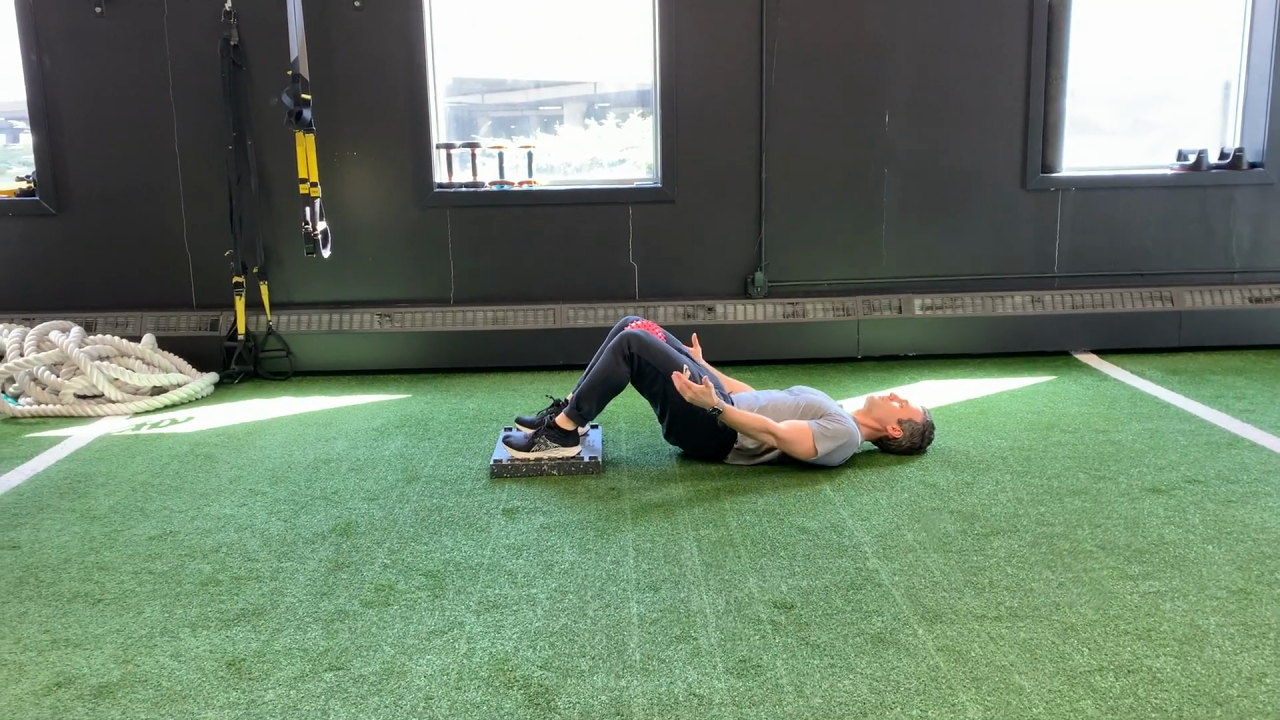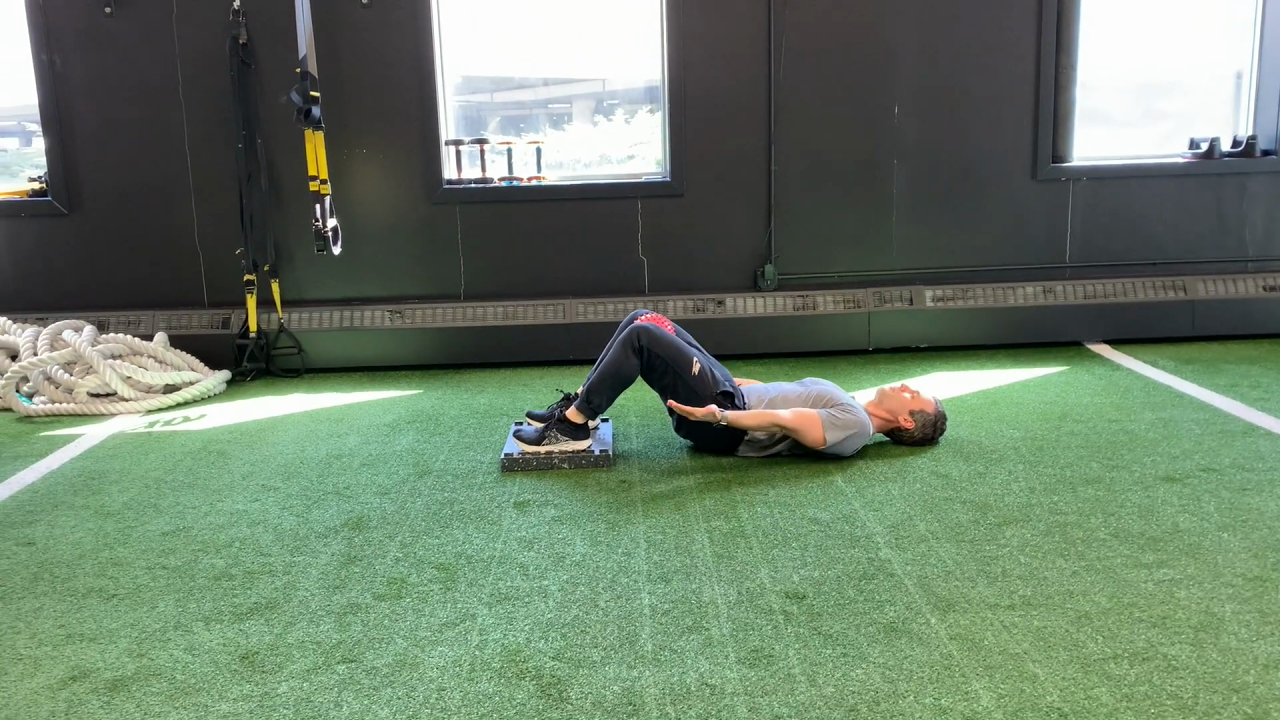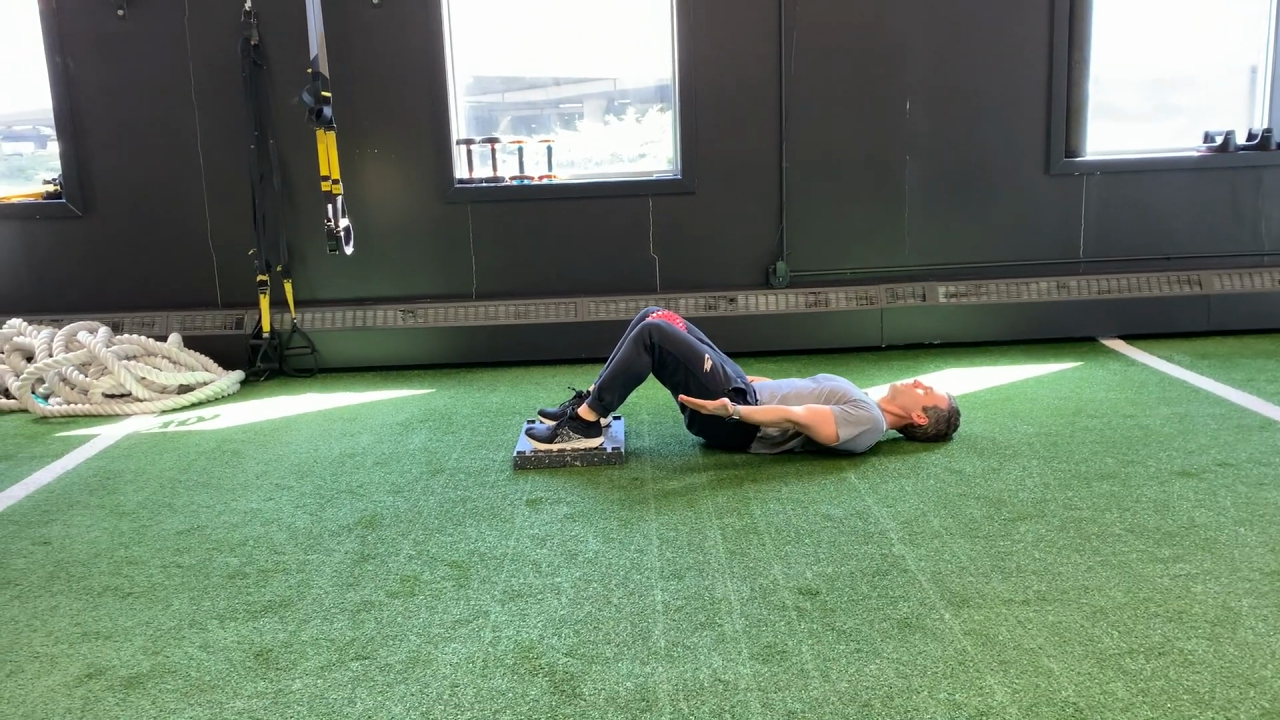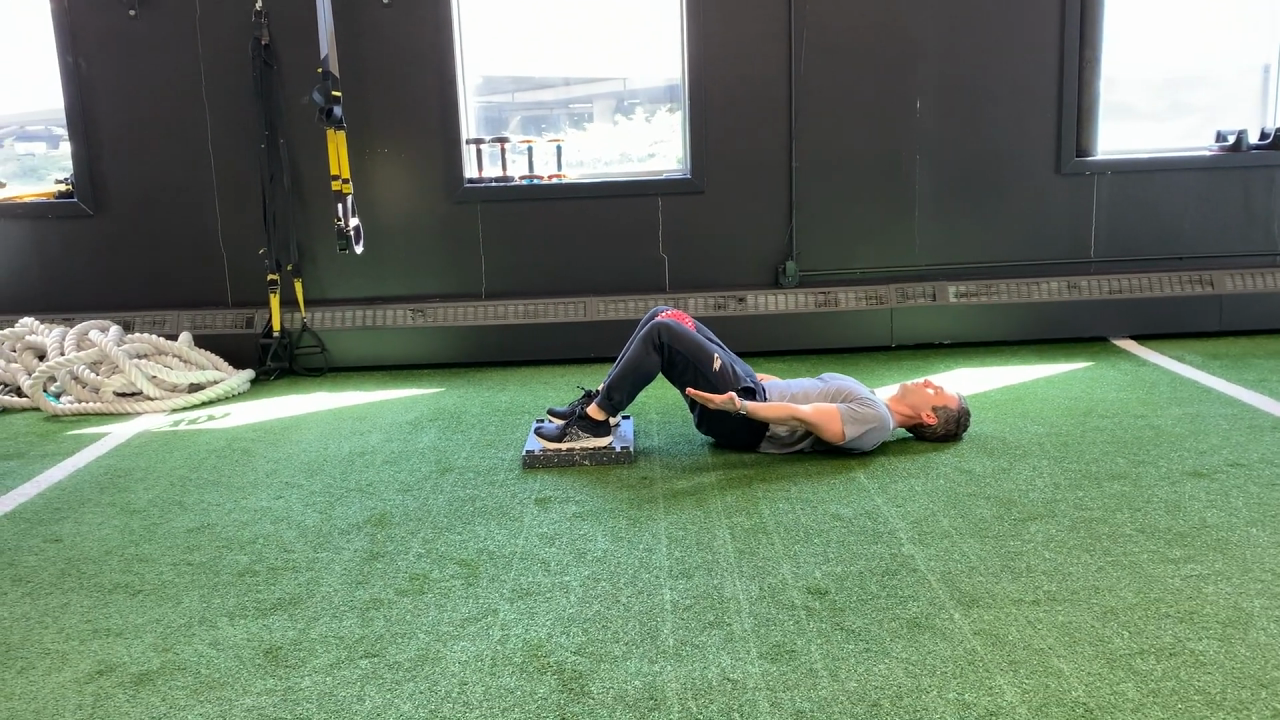
dt=0.3s
person 1, frame 1
left shoulder: (844, 436)
right shoulder: (835, 416)
left elbow: (774, 435)
left wrist: (713, 405)
right wrist: (704, 367)
left hip: (713, 432)
right hip: (721, 408)
left knee: (632, 343)
right knee: (634, 326)
left ankle: (562, 433)
right ankle: (567, 410)
person 1, frame 2
left shoulder: (855, 427)
right shoulder: (847, 408)
left elbow: (781, 421)
left wrist: (717, 416)
right wrist: (715, 377)
left hip: (726, 426)
right hip: (731, 396)
left knee: (641, 336)
right knee: (644, 320)
left ankle: (572, 425)
right ankle: (578, 404)
person 1, frame 3
left shoulder: (867, 423)
right shoulder: (861, 404)
left elbow: (794, 418)
left wrist: (730, 411)
right wrist: (740, 382)
left hip: (738, 423)
right hip: (744, 392)
left knee: (653, 333)
right knee: (655, 318)
left ankle: (585, 422)
right ankle: (590, 402)
person 1, frame 4
left shoulder: (875, 421)
right shoulder: (868, 402)
left elbow: (802, 416)
left wrist: (738, 406)
right wrist: (748, 381)
left hip: (745, 422)
right hip: (752, 391)
left knee: (661, 333)
right knee: (664, 317)
left ankle: (593, 422)
right ankle: (599, 400)
